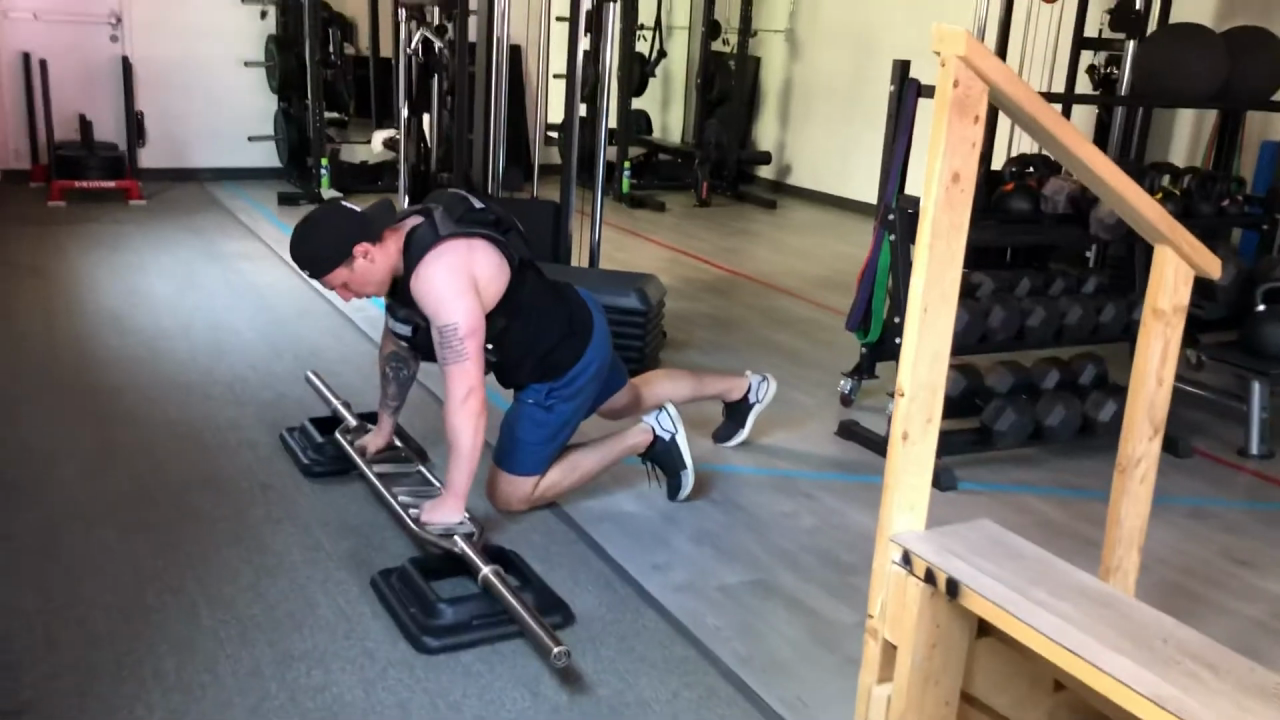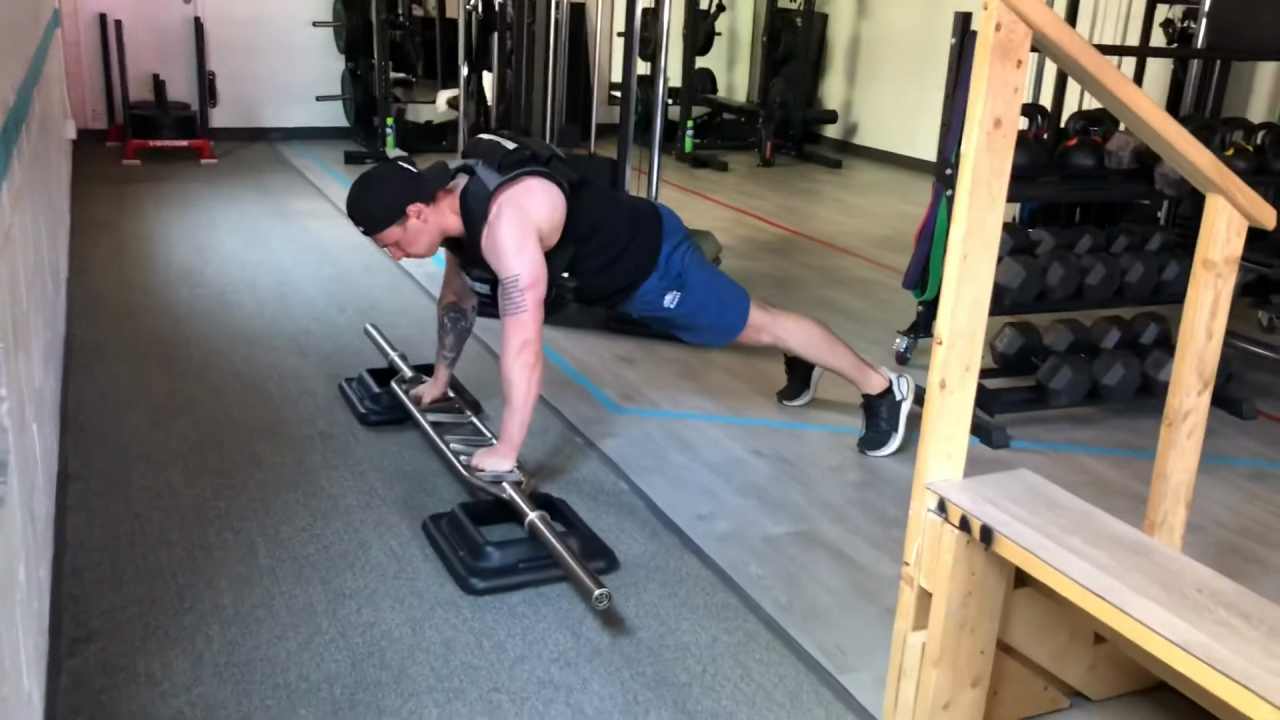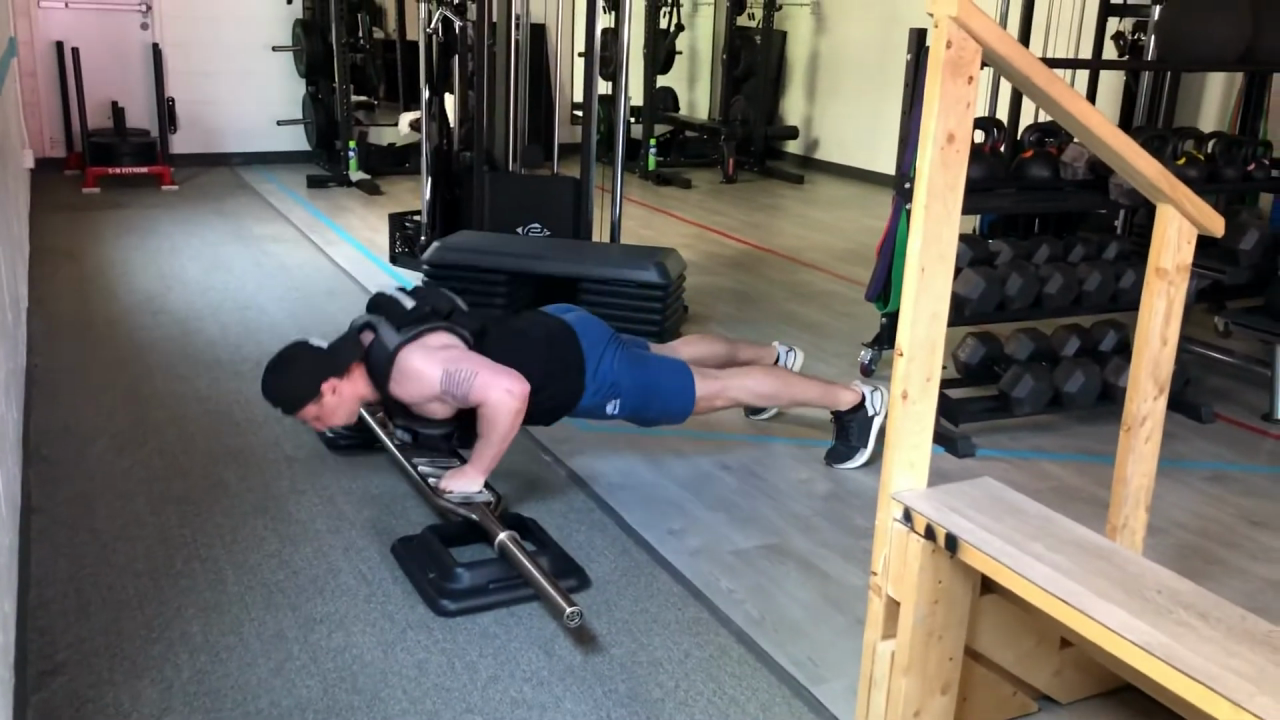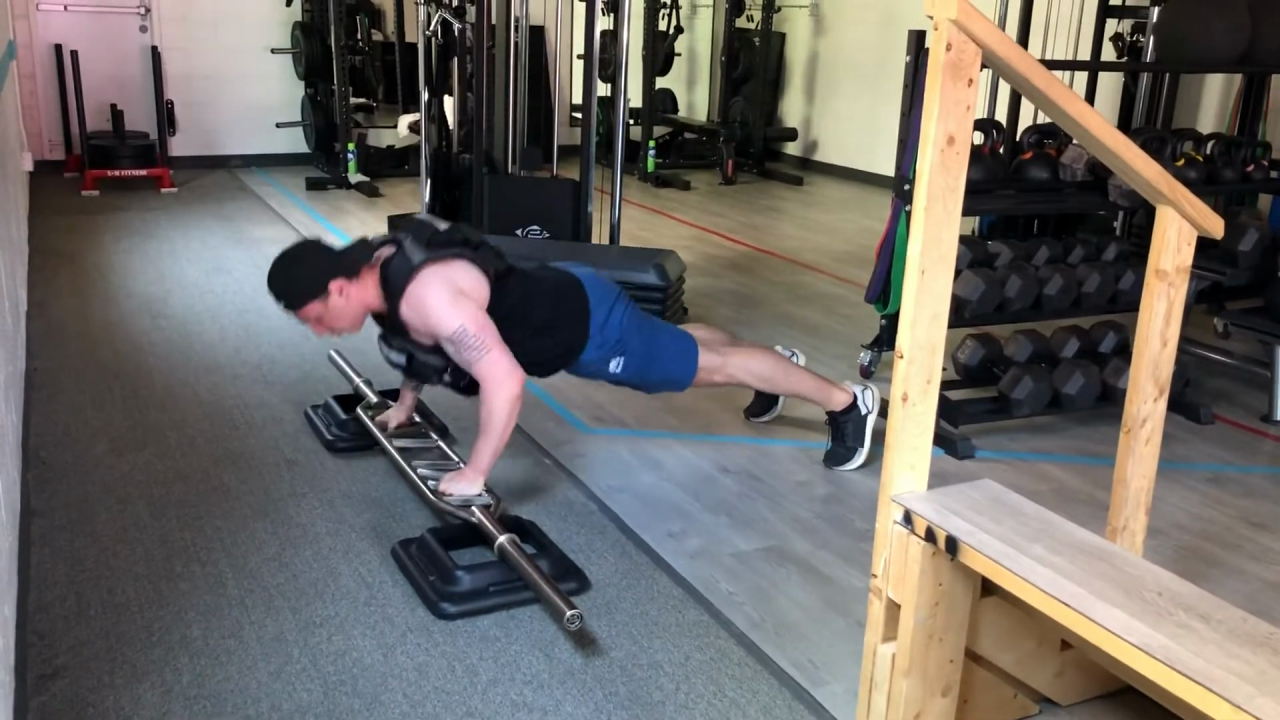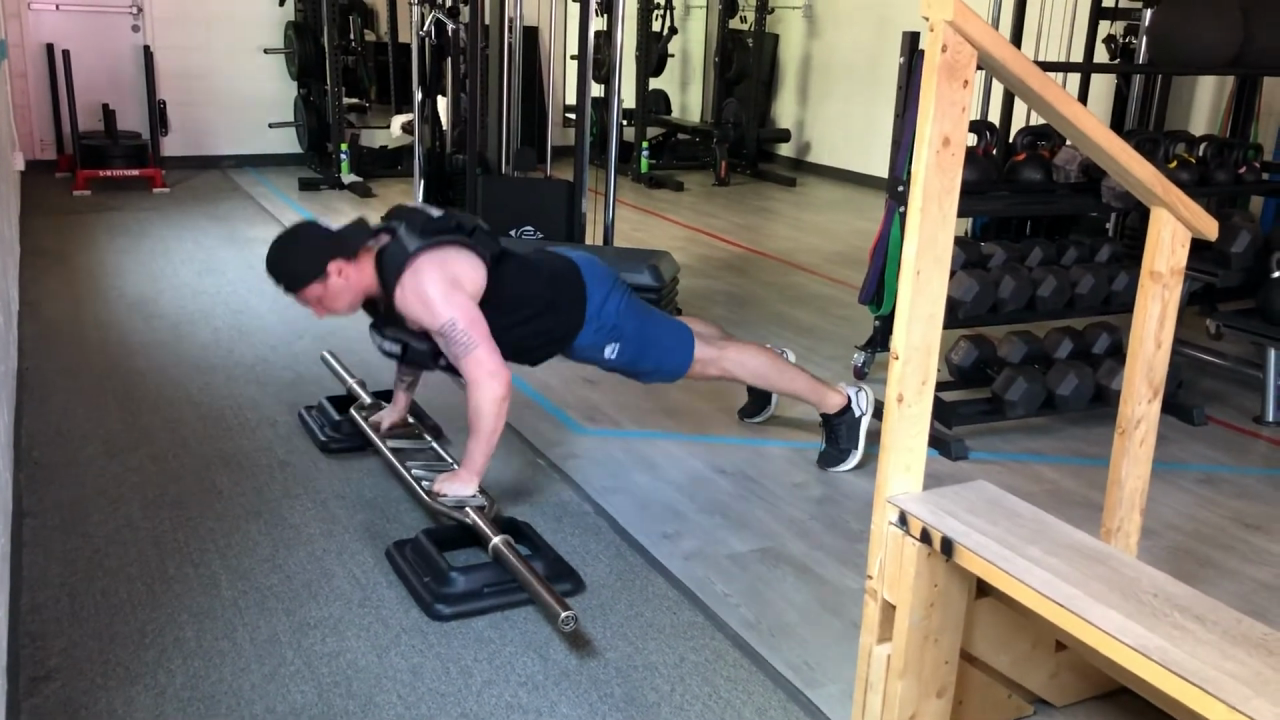
dt=1s
person 1, frame 1
left shoulder: (437, 272)
right shoulder: (400, 242)
left elbow: (466, 392)
right elbow: (399, 340)
left wrist: (452, 502)
right wrist: (384, 427)
left hip: (565, 356)
right hip: (568, 329)
left knee: (510, 495)
right knee: (626, 401)
left ankle: (647, 438)
right ankle: (743, 388)
person 1, frame 2
left shoulder: (503, 222)
right shoulder: (454, 204)
left elbow: (523, 348)
right elbow: (458, 295)
left wrist: (505, 451)
right wrist: (440, 377)
left hip: (653, 258)
right hip: (621, 263)
left knee: (756, 323)
right knee: (732, 310)
left ankle: (883, 388)
right ankle: (801, 364)
person 1, frame 3
left shoulder: (408, 374)
right shoulder: (368, 343)
left elbow: (510, 390)
left wrist: (476, 472)
right wrist: (405, 415)
left hip: (583, 371)
right hip: (555, 331)
left knee: (709, 390)
right knee: (666, 354)
left ankle: (853, 399)
right ankle: (771, 354)
person 1, frame 4
left shoulder: (423, 297)
right shoulder: (379, 267)
left elbow: (505, 380)
left wrist: (475, 475)
right wrist: (407, 400)
left hip: (589, 325)
right hip: (559, 298)
left knee: (711, 367)
right knee: (682, 341)
left ankle: (848, 400)
right ankle: (777, 358)
person 1, frame 5
left shoulder: (422, 284)
right shoulder: (375, 258)
left elbow: (491, 381)
right elbow: (410, 335)
left wrist: (469, 477)
right wrist: (400, 402)
left hip: (586, 309)
right hip: (555, 293)
left knee: (704, 359)
right knee: (678, 334)
left ankle: (840, 403)
right ankle: (772, 357)
